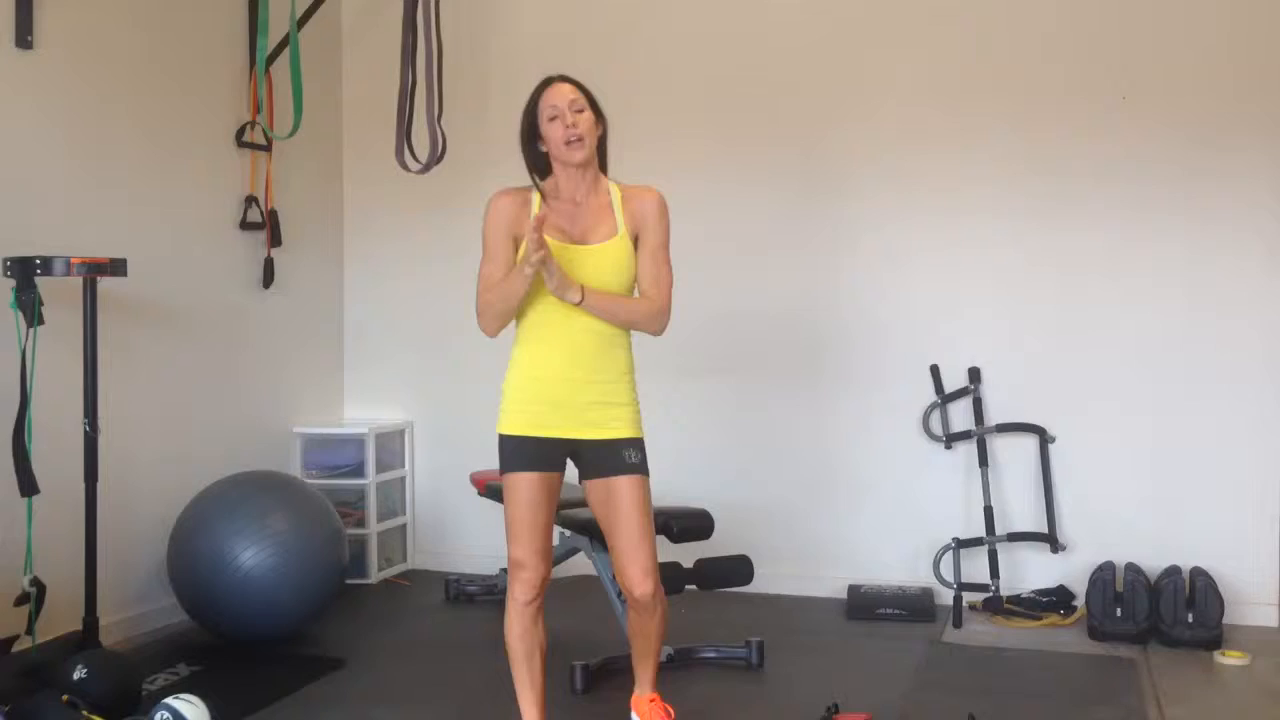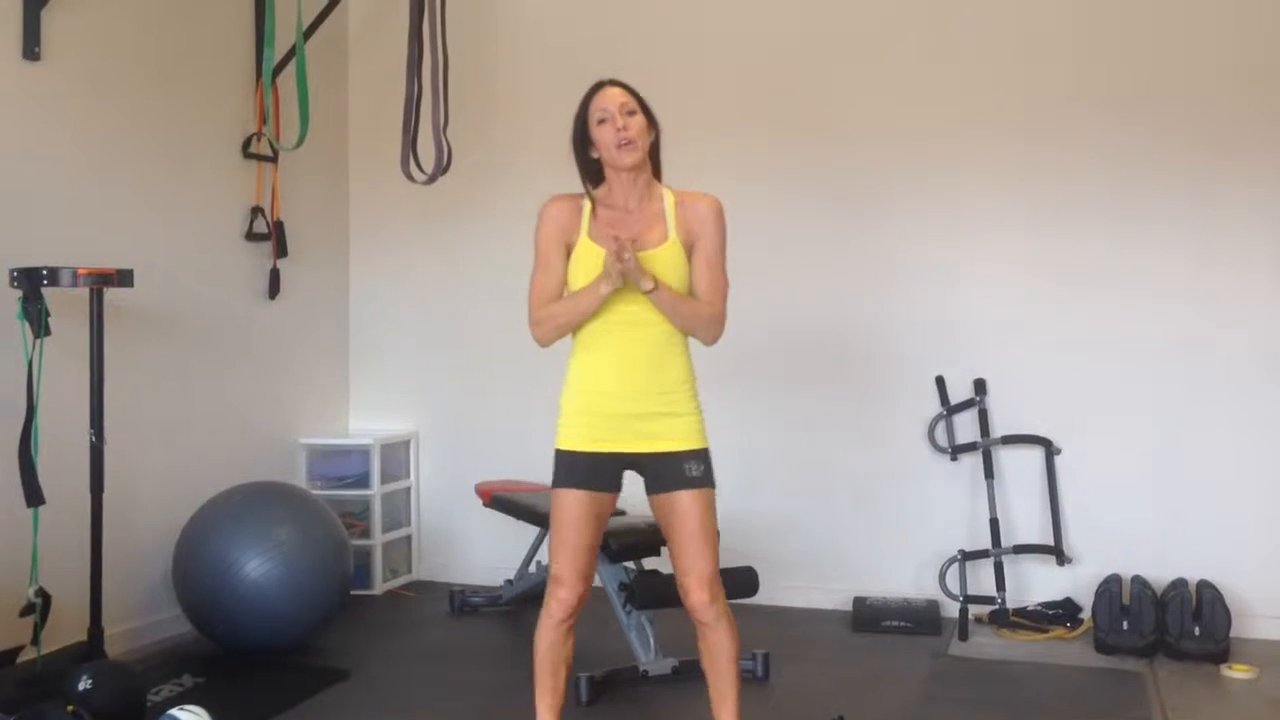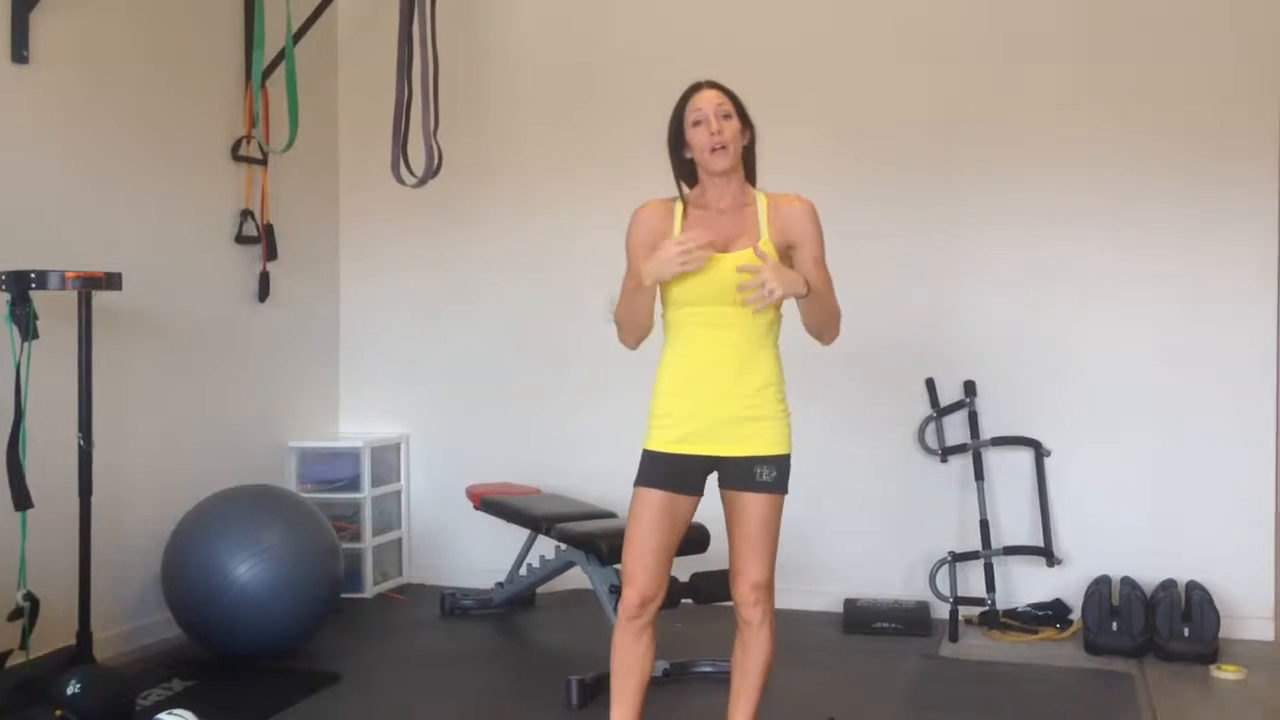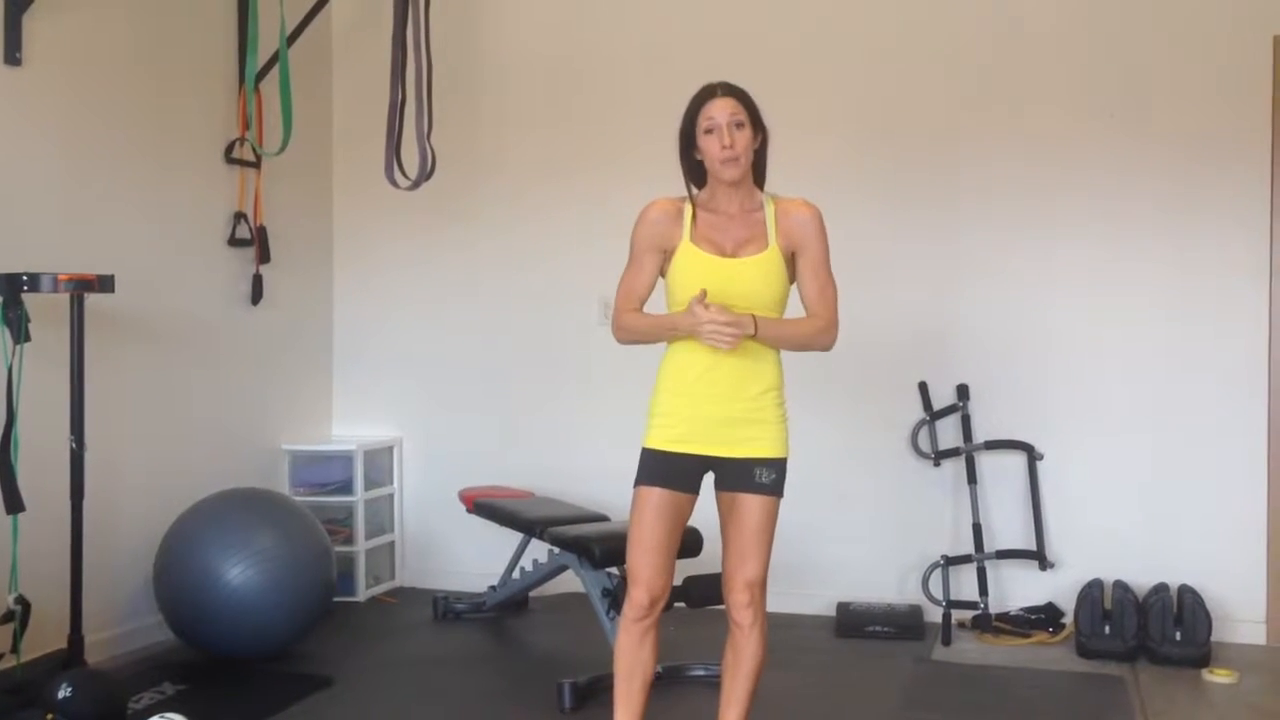
dt=0.7s
person 1, frame 1
left shoulder: (641, 205)
right shoulder: (511, 207)
left elbow: (656, 314)
right elbow: (489, 318)
left wrist: (573, 290)
right wrist: (530, 266)
left hip: (610, 415)
right hip: (532, 413)
left knee: (642, 585)
right knee: (527, 578)
person 1, frame 2
left shoulder: (697, 211)
right shoulder: (562, 215)
left elbow: (711, 323)
right elbow: (542, 326)
left wrist: (645, 280)
right wrist: (606, 282)
left hip: (673, 425)
right hip: (589, 427)
left knee: (704, 596)
right knee: (564, 594)
person 1, frame 3
left shoulder: (789, 215)
right shoulder: (655, 218)
left elbow: (827, 328)
right elbow: (629, 336)
left wrist: (797, 285)
right wrist: (649, 278)
left hip: (756, 429)
right hip: (676, 428)
left knee: (753, 598)
right knee: (637, 597)
person 1, frame 4
left shoulder: (797, 220)
right shoulder: (662, 219)
left elbow: (823, 330)
right elbow: (623, 322)
left wrist: (747, 324)
right wrist: (686, 322)
left hip: (756, 431)
right hip: (676, 427)
left knee: (746, 600)
right knee: (643, 596)
